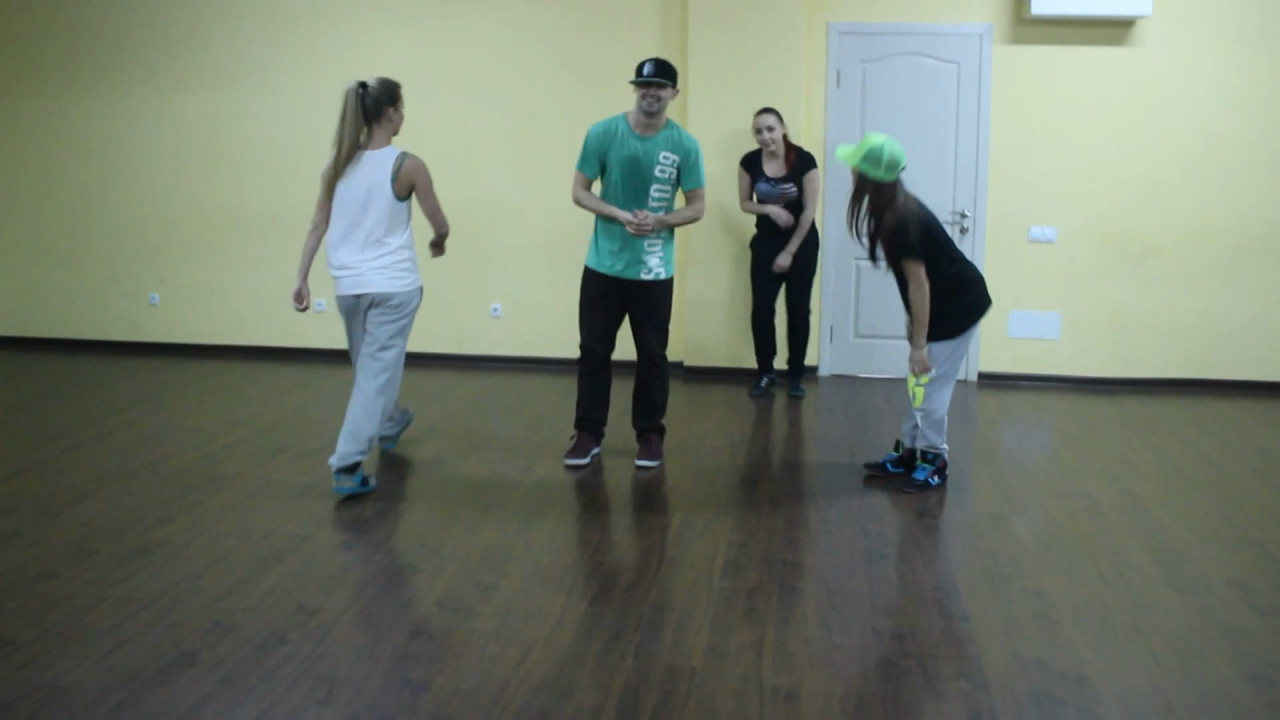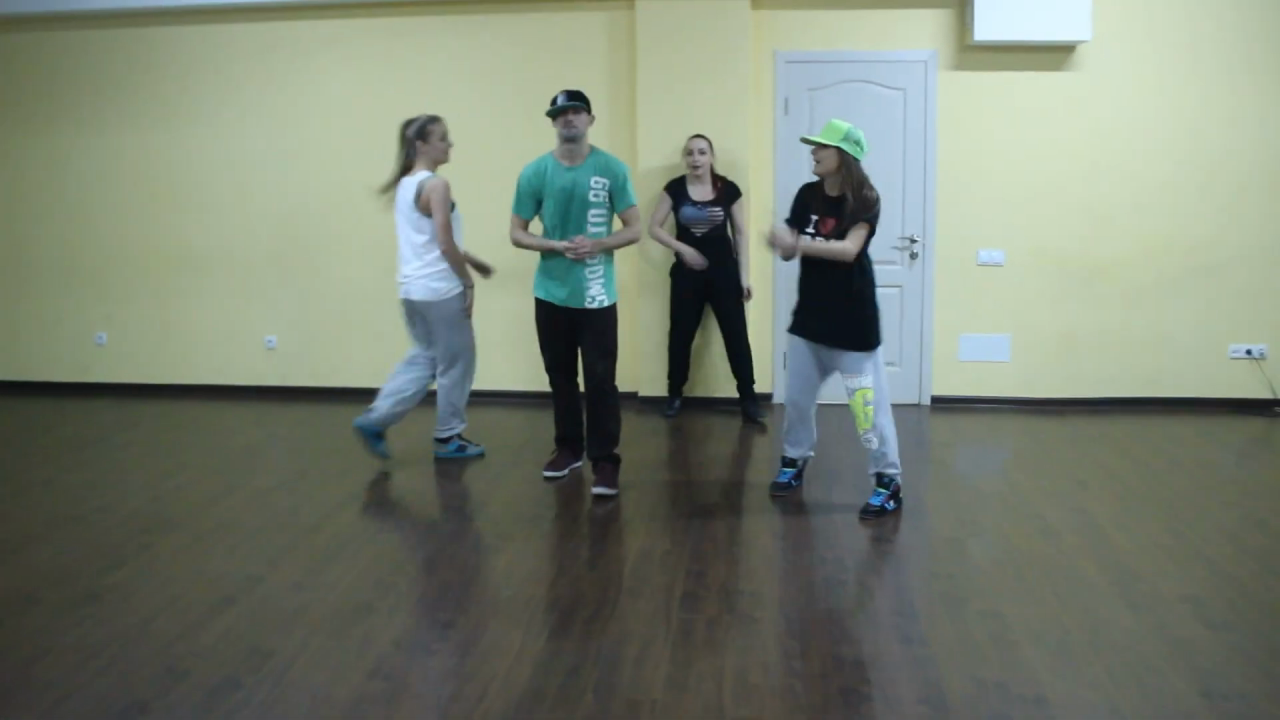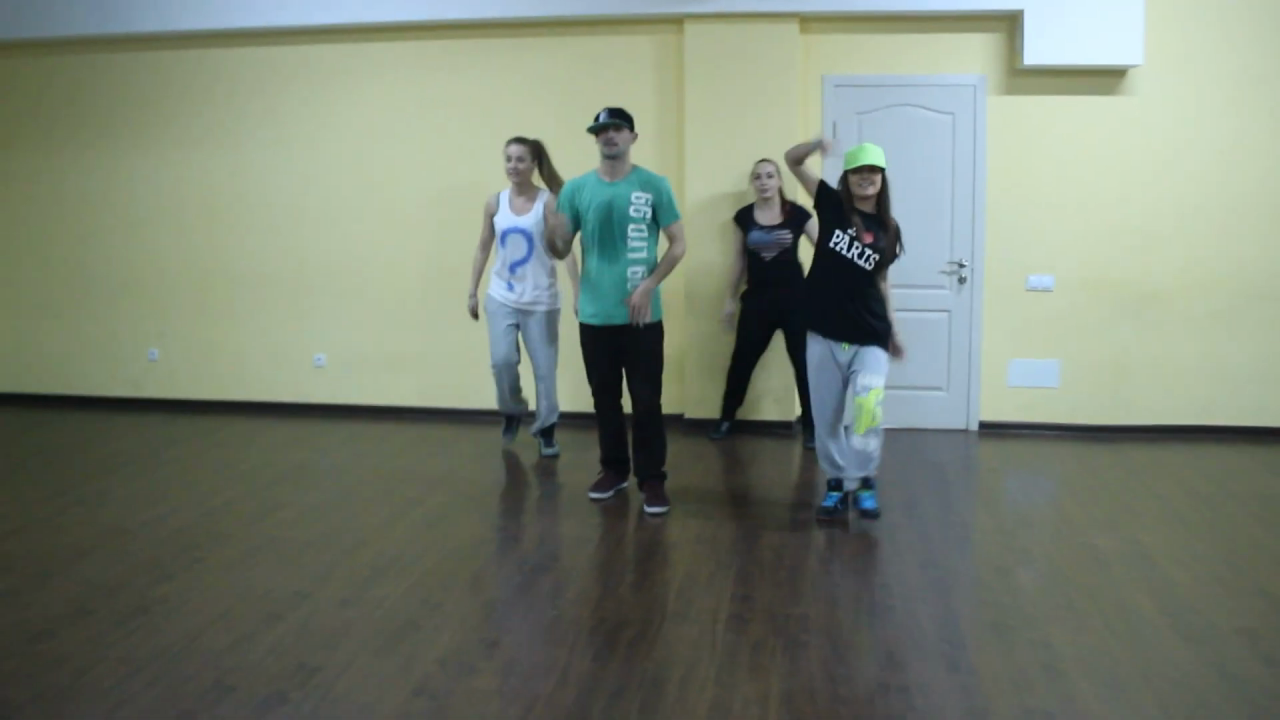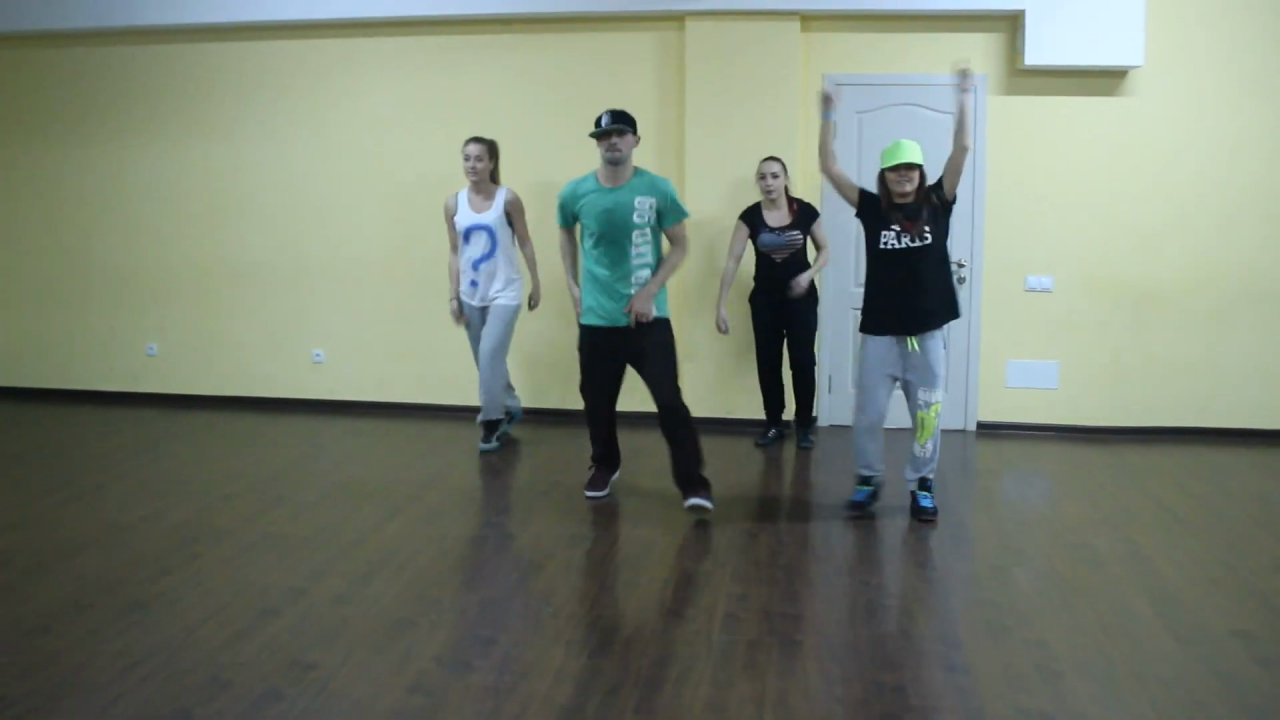
dt=0.7s
person 1, frame 1
left shoulder: (684, 144)
right shoulder: (602, 133)
left elbow: (696, 207)
right elbow: (580, 192)
left wrist: (659, 222)
right wrist: (621, 216)
left hip: (653, 271)
right hip: (603, 265)
left knee: (652, 355)
right knee: (593, 350)
left ankle: (650, 433)
right ankle: (589, 432)
person 1, frame 2
left shoulder: (612, 169)
right shoulder: (534, 172)
left elbow: (633, 230)
right elbow: (517, 234)
left wrist: (594, 246)
right wrist: (558, 246)
left hip: (597, 297)
right hip: (551, 295)
left knee: (600, 380)
right knee: (560, 377)
left ankle: (604, 461)
right ankle: (569, 447)
person 1, frame 3
left shoulder: (654, 186)
right shoulder: (576, 189)
left elbow: (678, 244)
right elbow: (559, 249)
left wrist: (649, 285)
right wrist: (554, 232)
left hip: (642, 314)
right hip: (594, 314)
left knee: (646, 400)
right knee: (605, 397)
left ankle: (652, 479)
right ankle: (614, 469)
person 1, frame 4
left shoulder: (657, 189)
right shoulder: (574, 192)
left elbow: (680, 244)
left wrist: (650, 289)
right wrist: (574, 289)
left hip: (647, 317)
right hip: (595, 318)
left knee: (668, 399)
right knee: (596, 402)
left ankle: (694, 484)
right ankle: (605, 465)
person 2, frame 1
left shoulder: (901, 219)
right shoulder: (892, 204)
left elbow: (918, 283)
left wrist: (920, 344)
left hip: (957, 304)
right hip: (945, 298)
left knee: (927, 380)
right knee: (918, 379)
left ankle: (934, 461)
right ankle: (909, 452)
person 2, frame 2
left shoulder: (864, 200)
right shoulder: (807, 195)
left elbow: (849, 251)
right elbow: (784, 246)
left wrist: (795, 242)
right wrist: (785, 243)
left hip: (853, 320)
right hip: (808, 315)
left knee: (868, 401)
right knee: (796, 395)
left ankle: (887, 482)
right ankle: (794, 461)
person 2, frame 3
left shoulder: (888, 229)
right shoulder: (832, 205)
right elbow: (791, 161)
left wrist: (893, 332)
right wrist: (813, 146)
left hip: (867, 337)
right hip: (824, 333)
left knee: (868, 407)
right knee: (826, 416)
left ankle: (864, 482)
right ankle: (836, 481)
person 2, frame 4
left shoulder: (936, 203)
right shoulder: (872, 207)
left elbow: (961, 149)
right elbow: (829, 169)
left wrist: (962, 96)
right wrist: (827, 116)
left hip: (927, 330)
right hip: (881, 331)
left knee: (927, 412)
right knee: (870, 412)
left ankle: (921, 486)
right ankle: (867, 480)
person 3, frame 1
left shoulder: (339, 164)
right shoulder: (408, 166)
left elbow: (318, 225)
right elbow: (440, 224)
left wrist: (302, 277)
right wrist: (438, 243)
left hip: (349, 284)
right hip: (394, 285)
left knee: (366, 363)
right knee: (377, 370)
left ankle: (389, 424)
right ankle: (347, 467)
person 3, frame 2
left shoulder: (407, 184)
right shoulder: (437, 186)
right elbow: (446, 245)
left wrist: (472, 261)
right wrist: (466, 277)
left hip: (414, 289)
right hip: (440, 289)
left knee: (423, 359)
right knee: (457, 361)
left ankle: (375, 419)
right ankle: (447, 437)
person 3, frame 3
left shoulder: (549, 202)
right shoulder: (495, 203)
left elbow: (566, 249)
right elbow: (483, 250)
left wrist: (579, 292)
right wrist: (472, 292)
left hip: (541, 300)
right hip: (501, 297)
left knee: (544, 368)
right knee: (502, 361)
left ankle: (546, 428)
right ankle: (512, 413)
person 3, frame 4
left shoulder: (508, 199)
right shoulder: (453, 203)
left elbow: (523, 245)
right elbow: (455, 252)
left wrist: (533, 285)
right wrist: (454, 296)
left hip: (505, 294)
right hip: (472, 295)
left knee: (491, 356)
right knee: (483, 360)
left ankle: (493, 420)
right ankle: (509, 408)
person 4, frame 1
left shoulder: (804, 160)
right shoulder: (749, 162)
left elbow: (809, 211)
right elbow: (744, 203)
left wrist: (789, 252)
right wrist: (769, 209)
left hip: (801, 242)
right hip: (767, 240)
left knee: (797, 309)
right knee: (762, 308)
left ankle: (795, 374)
right ankle: (765, 372)
person 4, frame 2
left shoulder: (729, 189)
right shoulder: (673, 189)
left elbow: (740, 234)
right elbow: (655, 228)
left wrist: (744, 276)
right wrist: (682, 248)
left hip: (724, 272)
right hip: (687, 272)
left knee: (736, 335)
right knee: (681, 335)
left ankle: (748, 401)
right ankle: (675, 396)
person 4, frame 3
left shoulder: (797, 214)
right shoulder: (744, 217)
right elbow: (739, 261)
right wrist: (731, 298)
left hip: (794, 296)
right hip: (757, 297)
left knee: (804, 362)
right knee: (742, 359)
left ankle: (810, 425)
right ankle: (726, 418)
person 4, frame 4
left shoulder: (805, 211)
right shoulder: (750, 216)
left elbow: (824, 250)
right elbow: (732, 261)
left wrist: (809, 274)
right wrist: (722, 306)
left hip: (801, 295)
right hip: (765, 297)
left knee: (802, 361)
right knee: (768, 362)
left ankle: (804, 425)
right ankle: (774, 424)
